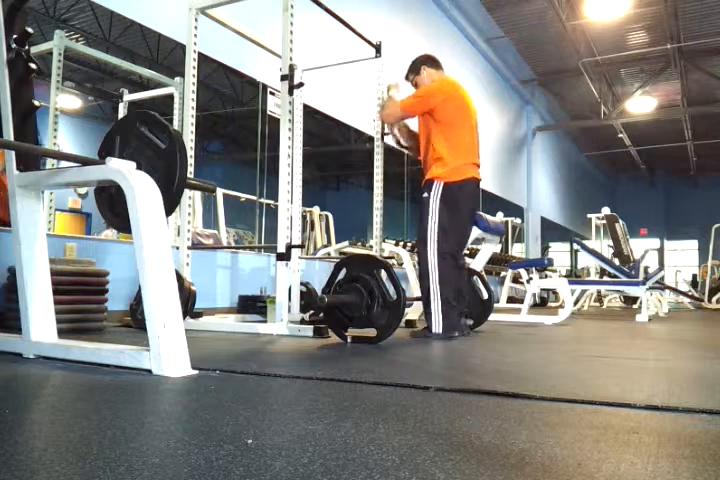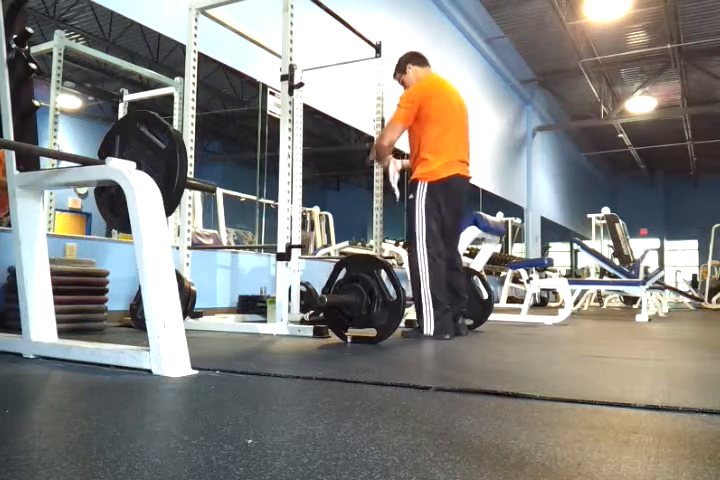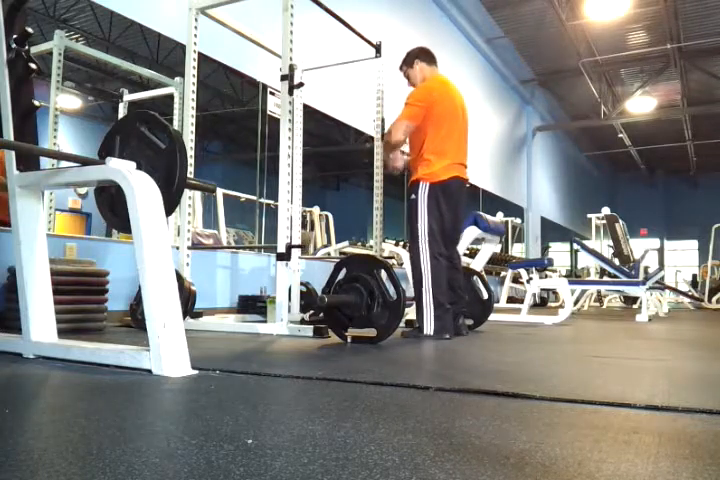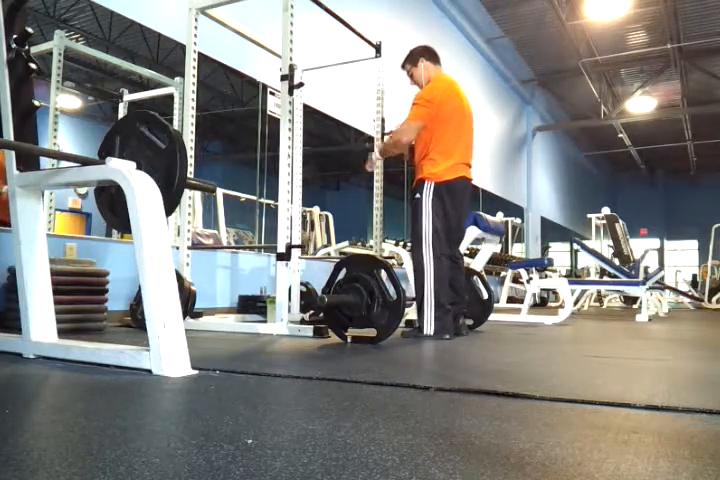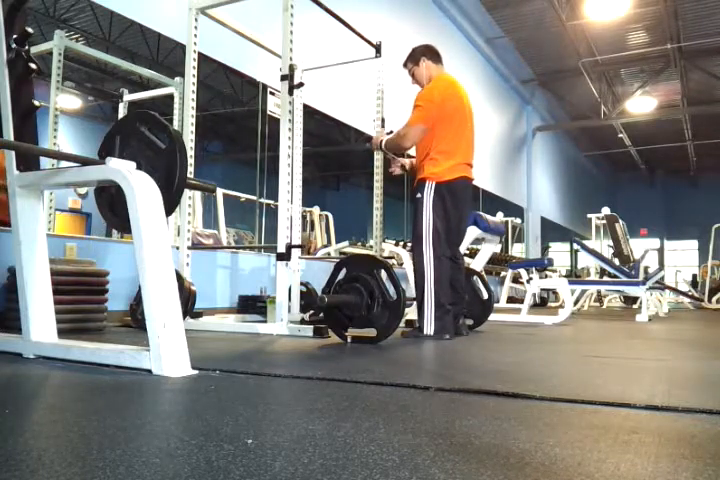
dt=0.7s
person 1, frame 1
left shoulder: (435, 90)
right shoulder: (459, 95)
left elbow: (387, 116)
left wrist: (391, 96)
right wrist: (402, 131)
left hip: (446, 181)
right hip: (466, 180)
left knee: (434, 250)
right knee: (451, 252)
left ankle: (441, 323)
right ankle: (454, 319)
person 1, frame 2
left shoulder: (418, 92)
right shoulder: (453, 93)
left elbow: (387, 140)
left wrist: (380, 159)
right wrist: (405, 164)
left hip: (433, 180)
right hip: (457, 177)
left knee: (426, 250)
right knee: (446, 250)
left ankle: (434, 324)
right ankle: (455, 318)
person 1, frame 3
left shoulder: (425, 92)
right shoulder: (454, 93)
left elbow: (396, 136)
left wrist: (390, 151)
right wrist: (406, 158)
left hip: (432, 181)
right hip: (454, 179)
left knee: (428, 251)
right knee: (446, 250)
left ankle: (434, 324)
right ankle: (455, 319)
person 1, frame 4
left shoulder: (432, 92)
right shoulder: (457, 92)
left elbow: (402, 137)
left wrist: (377, 155)
right wrist: (415, 147)
left hip: (437, 181)
right hip: (458, 179)
left knee: (429, 251)
right knee: (448, 251)
left ankle: (433, 323)
right ankle: (454, 319)
person 1, frame 5
left shoulder: (433, 91)
right shoulder: (458, 91)
left elbow: (408, 138)
left wrist: (385, 143)
right wrist: (412, 163)
left hip: (438, 182)
right hip: (459, 180)
left knee: (430, 251)
right knee: (449, 251)
left ankle: (435, 324)
right ankle: (454, 319)
